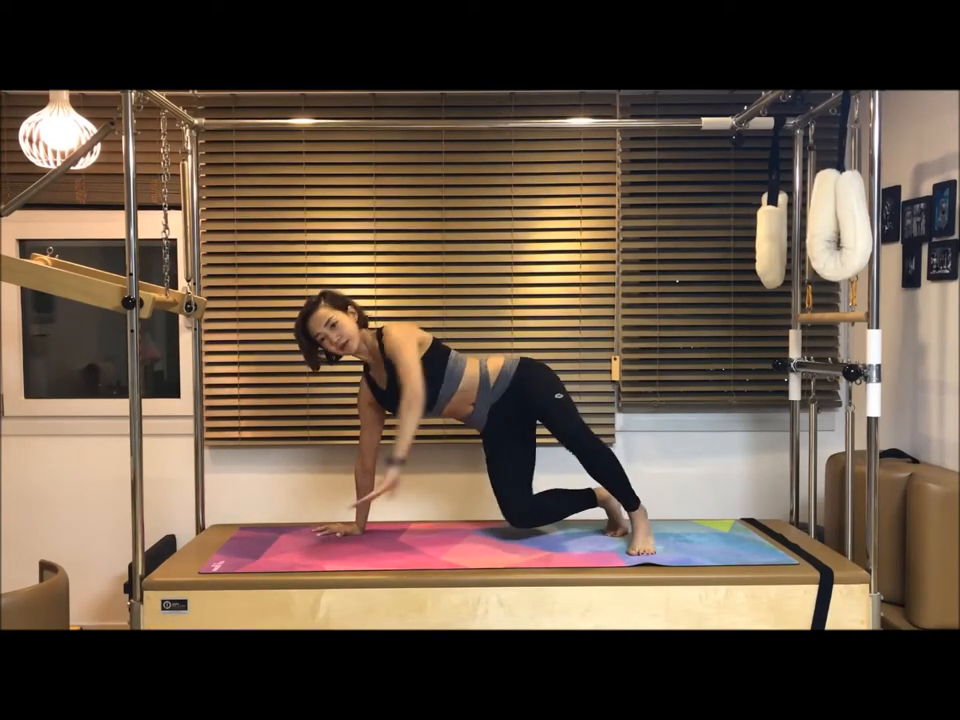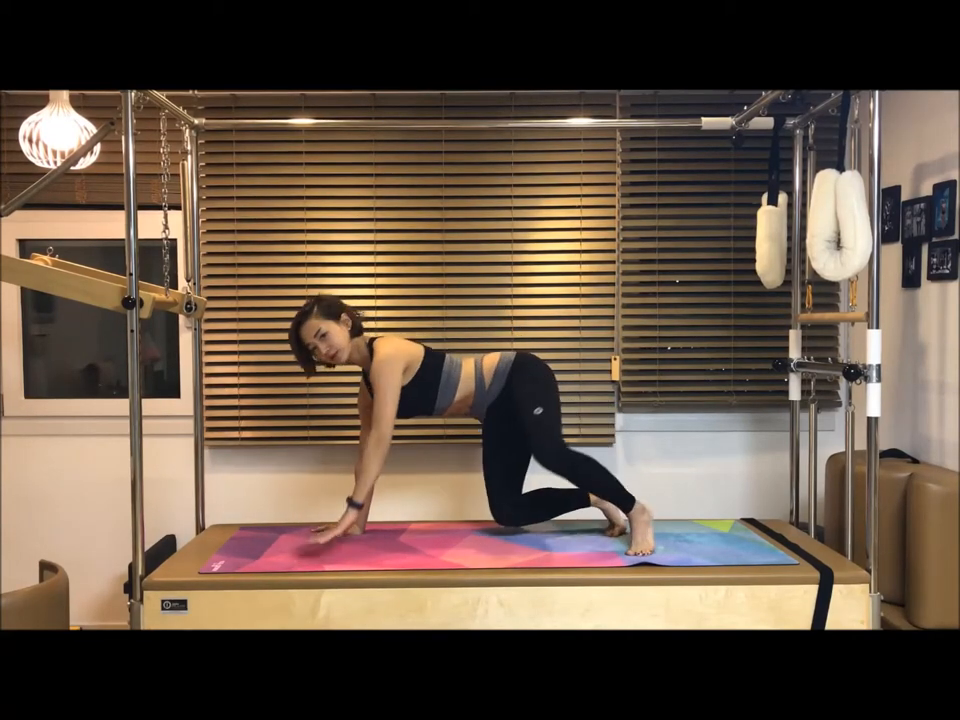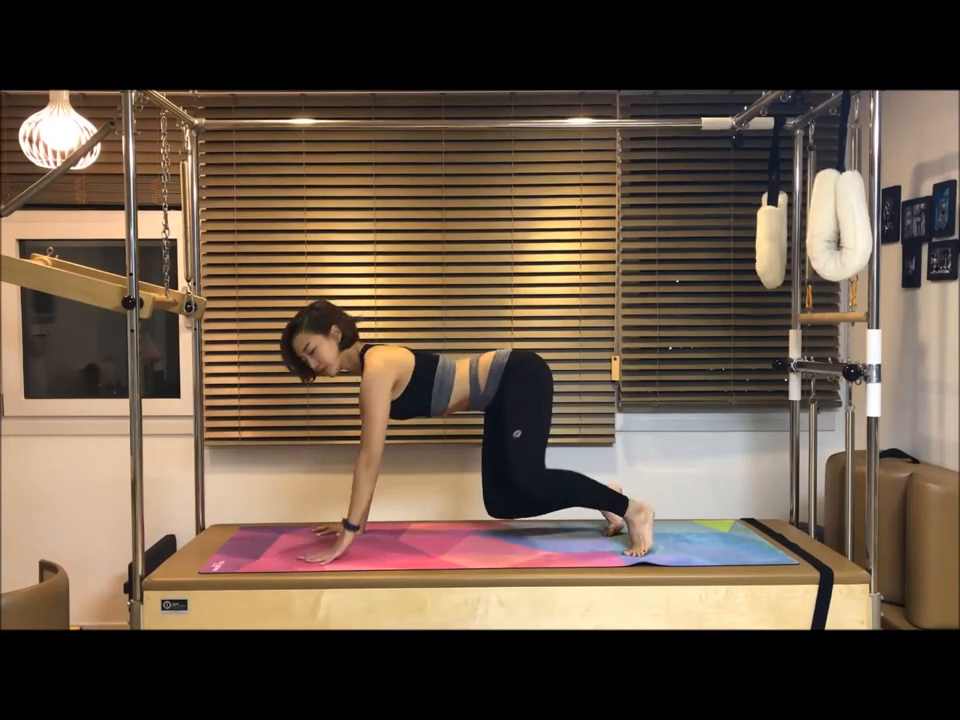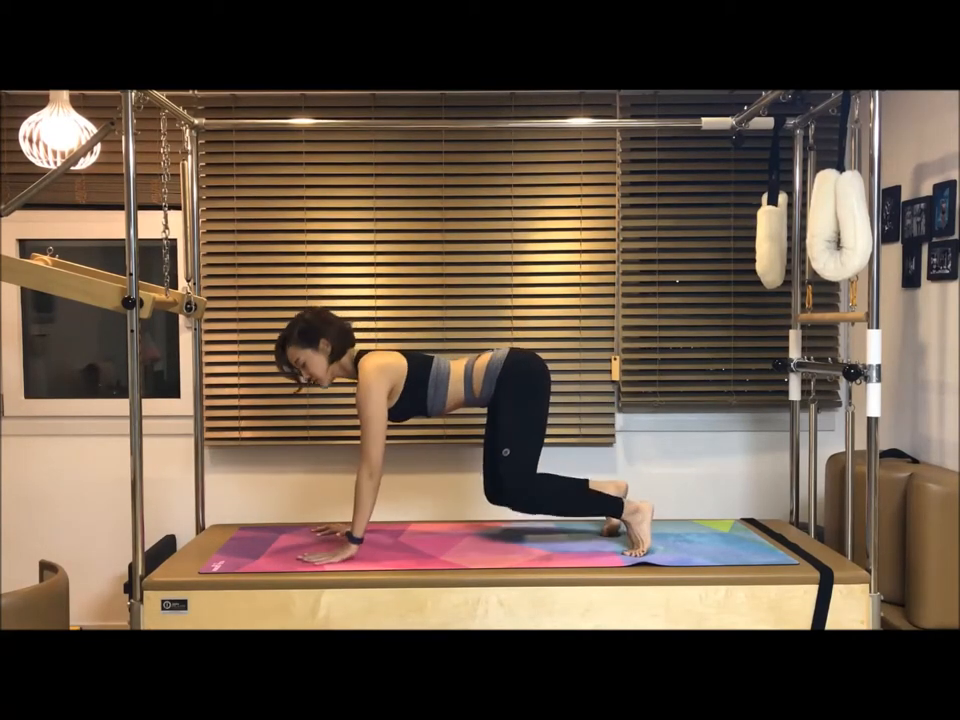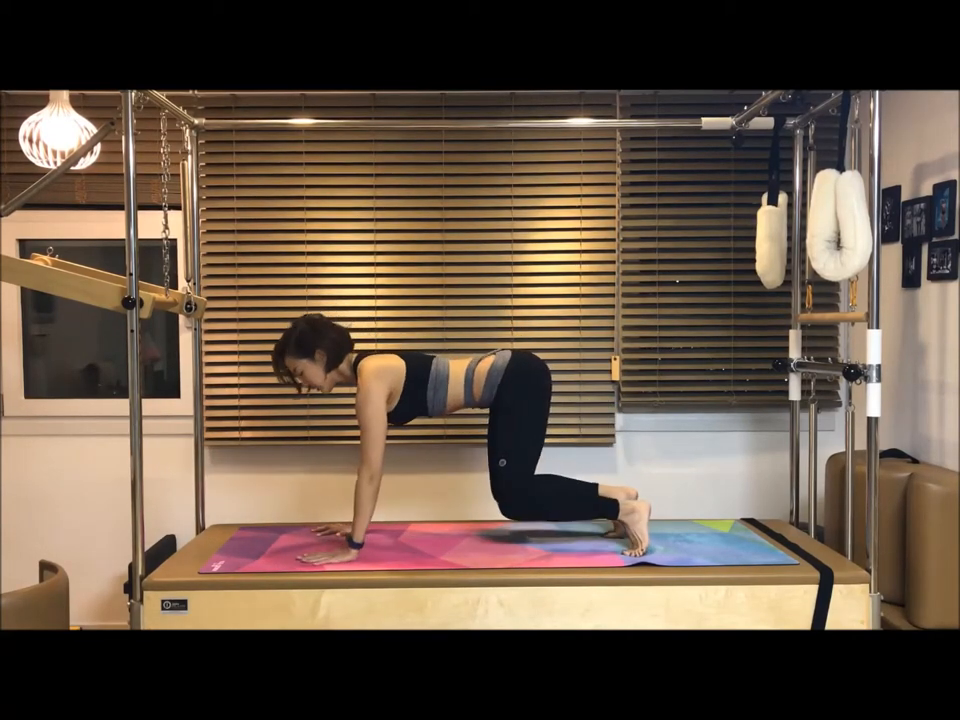
dt=0.2s
person 1, frame 1
left shoulder: (395, 336)
right shoulder: (368, 389)
left elbow: (415, 393)
right elbow: (366, 459)
left wrist: (396, 464)
right wrist: (359, 523)
left hip: (519, 380)
right hip: (496, 423)
left knee: (574, 434)
right knee: (521, 514)
left ankle: (636, 513)
right ankle: (601, 496)
person 1, frame 2
left shoulder: (386, 352)
right shoulder: (367, 387)
left elbow: (382, 438)
right elbow: (366, 454)
left wrist: (353, 507)
right wrist: (360, 523)
left hip: (519, 376)
right hip: (498, 412)
left knee: (548, 451)
right knee: (507, 512)
left ankle: (635, 511)
right ankle: (598, 497)
person 1, frame 3
left shoulder: (377, 365)
right shoulder: (369, 382)
left elbow: (371, 458)
right elbow: (367, 459)
left wrist: (349, 531)
right wrist: (357, 522)
left hip: (518, 375)
right hip: (500, 398)
left knee: (527, 473)
right knee: (499, 504)
left ankle: (633, 511)
right ankle: (600, 496)
person 1, frame 4
left shoulder: (371, 374)
right shoulder: (367, 376)
left elbow: (372, 468)
right elbow: (369, 465)
left wrist: (353, 541)
right wrist: (354, 525)
left hip: (517, 375)
right hip: (505, 383)
left knee: (518, 489)
right knee: (499, 491)
left ankle: (630, 510)
right ankle: (603, 491)
person 1, frame 5
left shoulder: (371, 378)
right shoulder: (369, 371)
left elbow: (371, 471)
right elbow: (371, 467)
left wrist: (354, 545)
right wrist: (356, 524)
left hip: (519, 378)
right hip: (507, 380)
left knee: (515, 500)
right knee: (509, 489)
left ankle: (627, 509)
right ankle: (613, 495)
